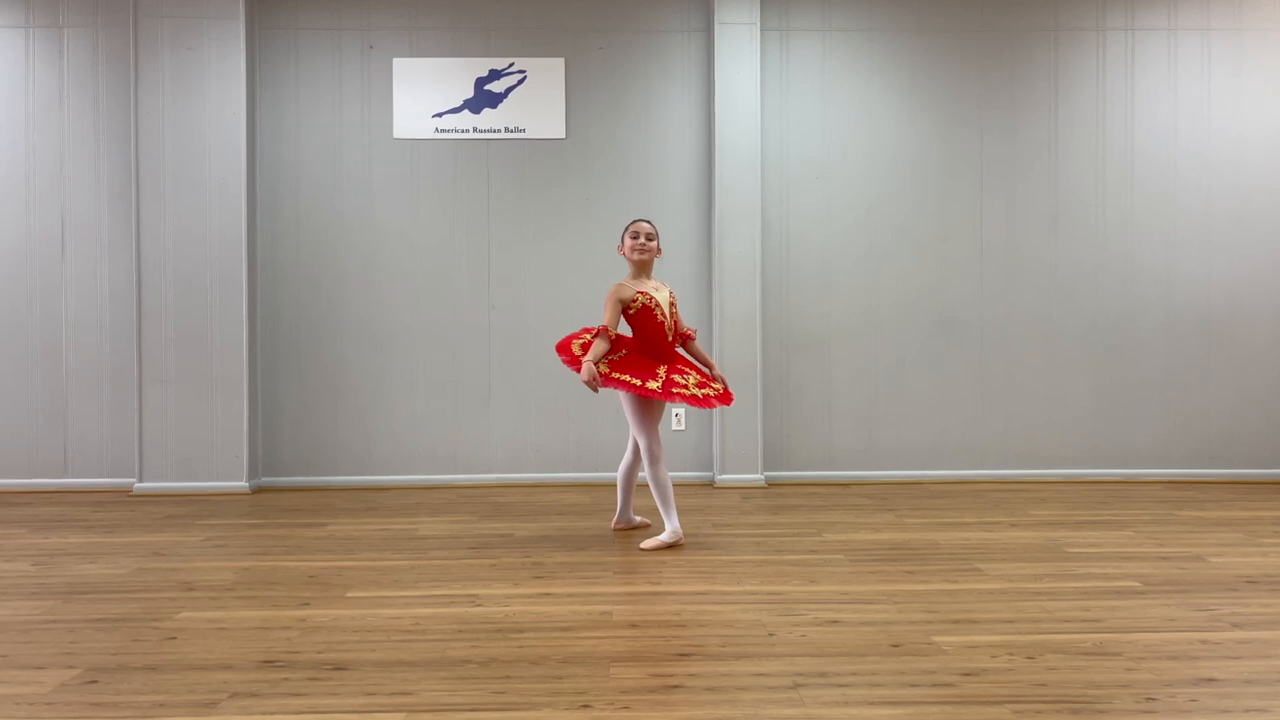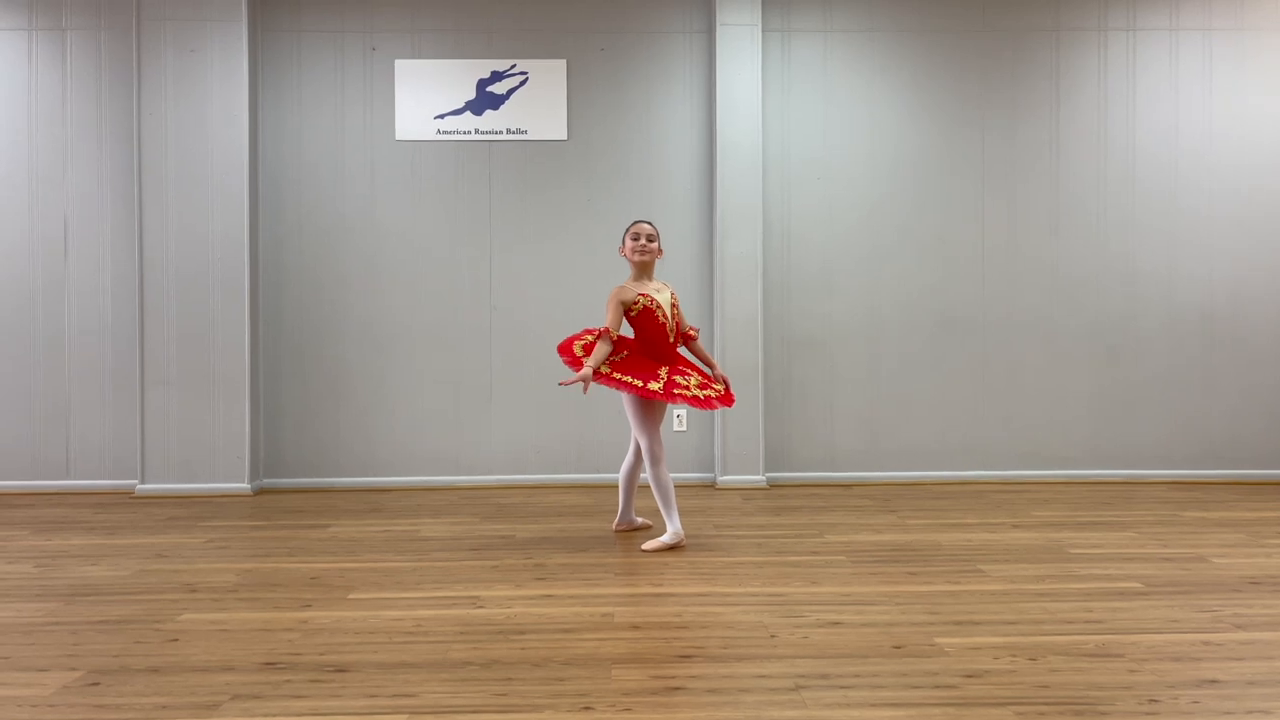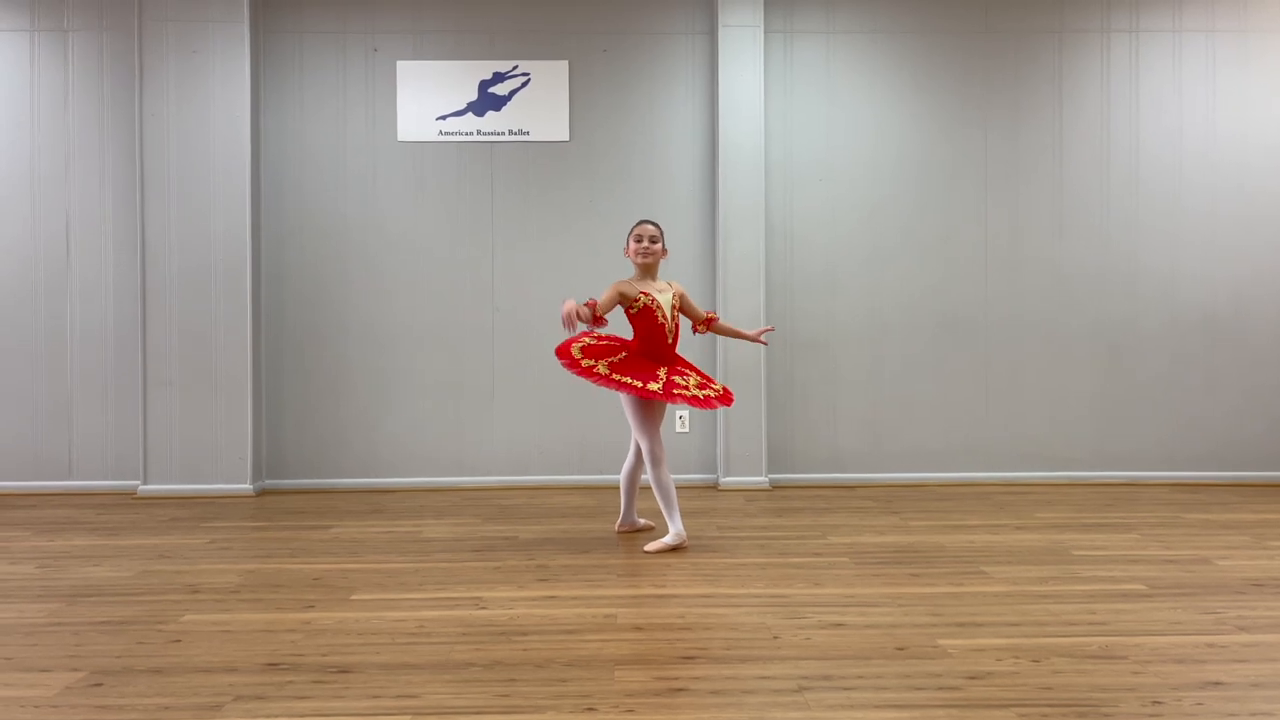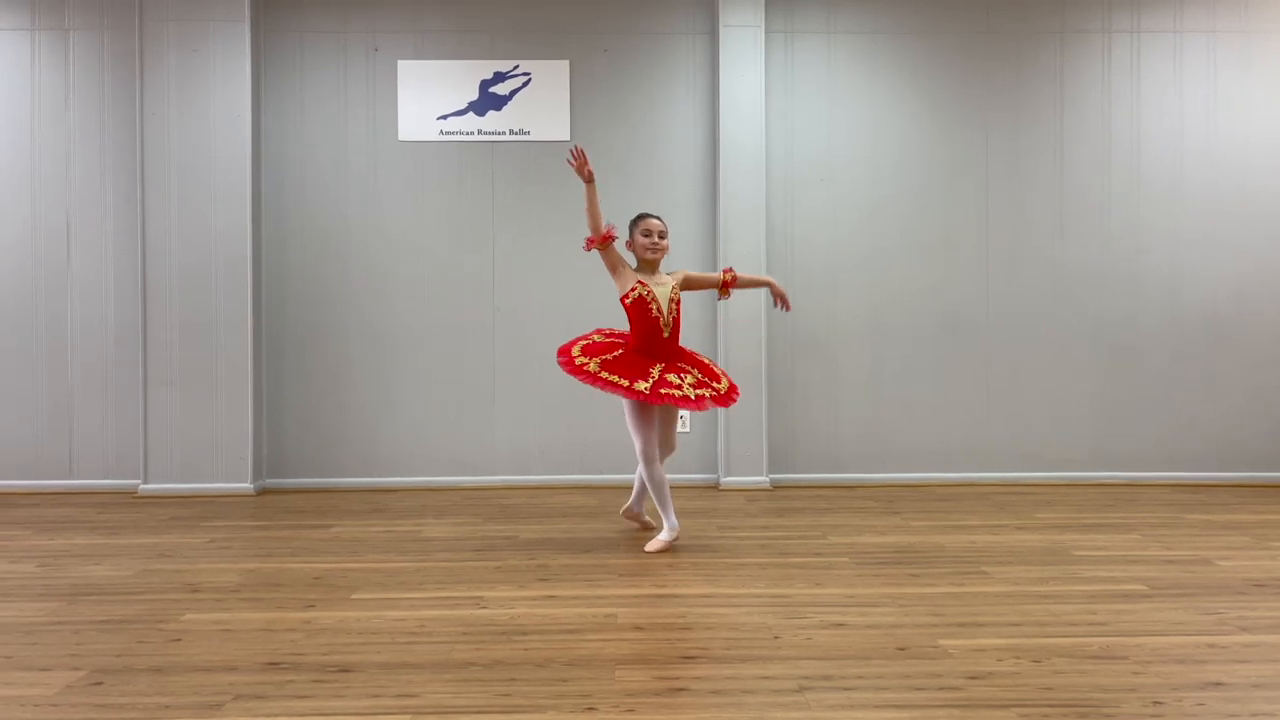
dt=0.4s
person 1, frame 1
left shoulder: (667, 290)
right shoulder: (620, 291)
left elbow: (684, 335)
right elbow: (605, 335)
left wrist: (711, 366)
right wrist: (588, 362)
left hip: (662, 371)
right hip: (634, 371)
left knee: (639, 447)
right knee: (652, 450)
left ankle: (624, 514)
right ankle: (672, 527)
person 1, frame 2
left shoulder: (669, 290)
right shoulder: (622, 293)
left elbow: (686, 334)
right elbow: (608, 337)
left wrist: (713, 366)
right wrist: (588, 367)
left hip: (665, 373)
right hip: (637, 372)
left knee: (641, 448)
right knee: (654, 451)
left ankle: (626, 516)
right ankle: (674, 529)
person 1, frame 3
left shoulder: (675, 290)
right shoulder: (624, 288)
left elbow: (704, 321)
right elbow: (592, 314)
left wrist: (746, 335)
right wrist: (572, 306)
left hip: (663, 373)
right hip: (635, 371)
left knee: (641, 449)
right knee: (653, 451)
left ankle: (628, 517)
right ankle: (677, 530)
person 1, frame 4
left shoulder: (678, 280)
right shoulder: (622, 274)
left elbow: (725, 280)
right elbow: (598, 231)
left wrist: (767, 281)
right wrist: (588, 181)
left hip: (671, 368)
right hip: (635, 369)
left knee: (664, 447)
right knee: (647, 451)
left ankle: (635, 505)
right ankle: (670, 526)
